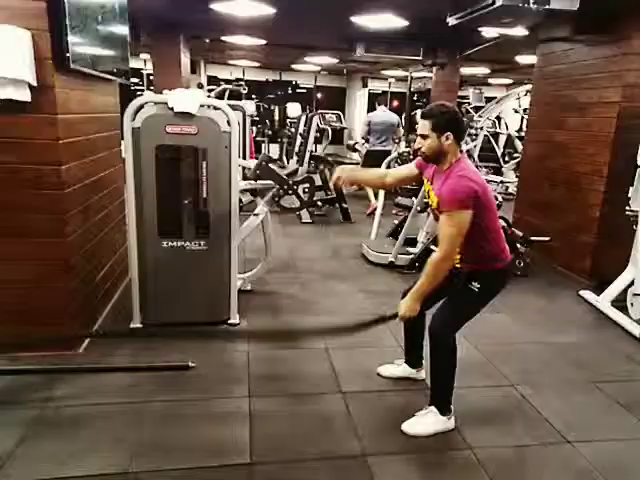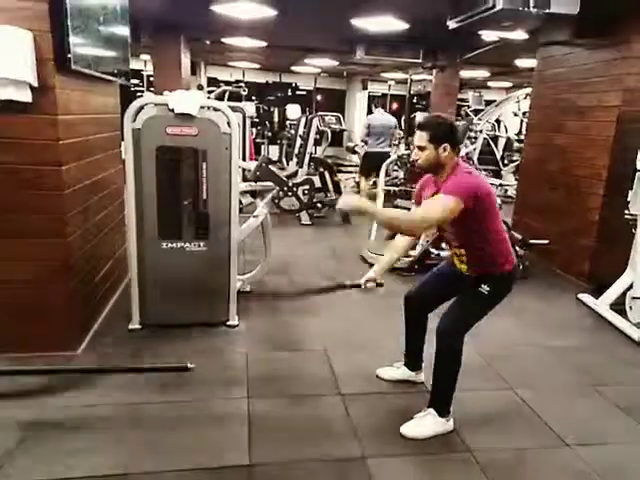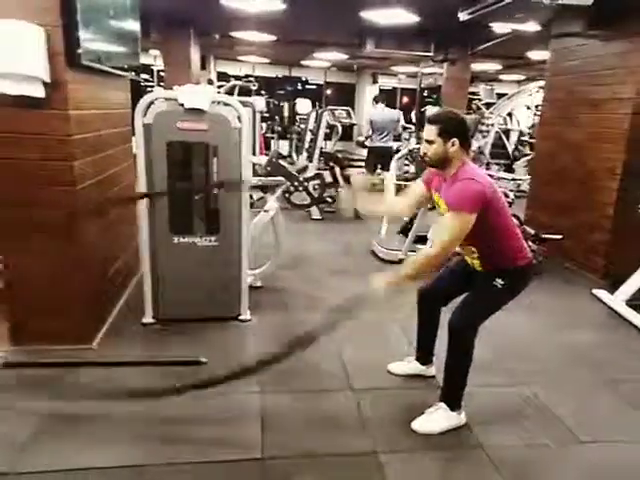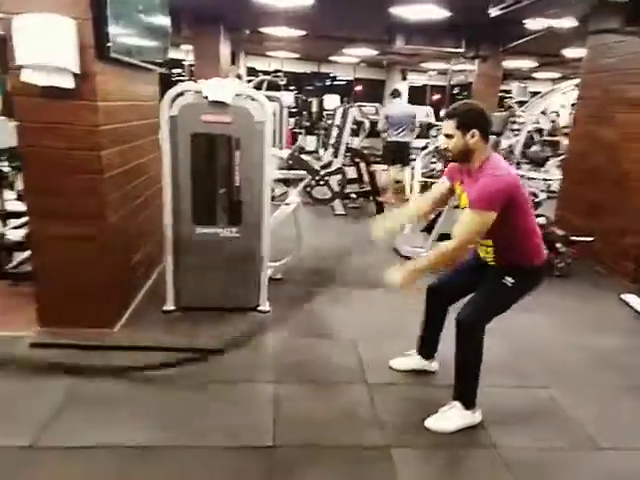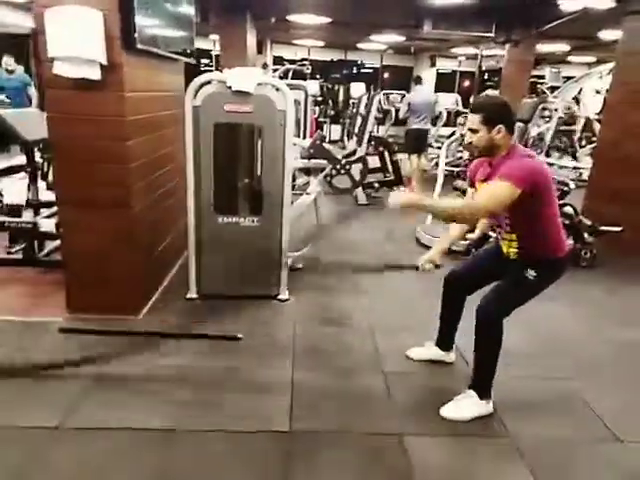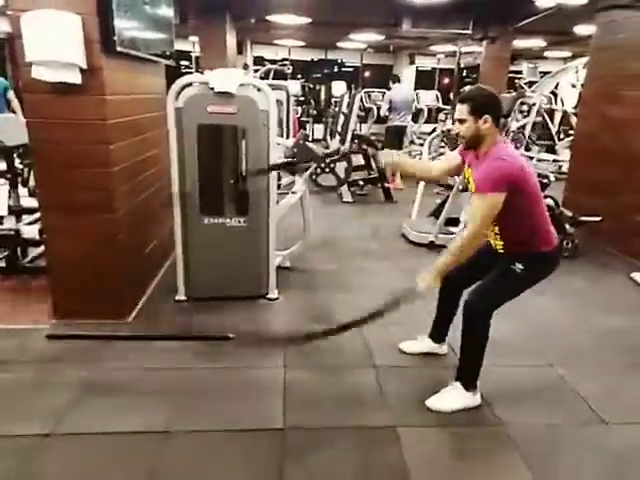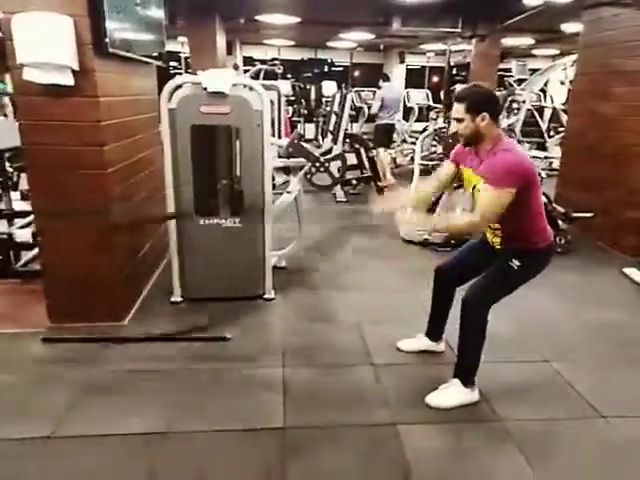
dt=0.3s
person 1, frame 1
left shoulder: (460, 184)
right shoulder: (434, 164)
left elbow: (445, 253)
right elbow: (390, 178)
left wrist: (414, 297)
right wrist: (352, 176)
left hip: (487, 270)
right hip: (461, 261)
left knee: (441, 328)
right knee: (414, 301)
left ankle: (441, 413)
right ankle: (413, 365)
person 1, frame 2
left shoulder: (465, 183)
right shoulder: (430, 180)
left elbow: (420, 225)
right elbow: (410, 231)
left wrist: (363, 206)
right wrist: (380, 267)
left hip: (493, 274)
right hip: (462, 263)
left knee: (448, 330)
right knee: (414, 300)
left ankle: (440, 415)
right ankle: (412, 367)
person 1, frame 3
left shoulder: (469, 188)
right shoulder: (436, 174)
left elbow: (441, 249)
right elbow: (403, 205)
left wrist: (394, 278)
right wrist: (365, 200)
left hip: (509, 268)
right hip: (476, 258)
left knee: (462, 324)
right knee: (429, 295)
left ankle: (451, 409)
right ankle: (424, 361)
person 1, frame 4
left shoulder: (494, 182)
right shoulder: (459, 167)
left elbow: (459, 245)
right elbow: (429, 202)
left wrist: (412, 271)
right wrist: (393, 219)
left hip: (523, 266)
right hip: (490, 254)
left knee: (470, 319)
right knee: (438, 292)
left ankle: (466, 408)
right ankle: (425, 356)
person 1, frame 5
left shoulder: (522, 167)
right shoulder: (482, 162)
left elbow: (475, 210)
right elbow: (468, 214)
left wrist: (415, 201)
right wrist: (439, 247)
left hip: (544, 258)
right hip: (509, 246)
left knee: (489, 311)
right knee: (455, 282)
left ankle: (480, 397)
right ankle: (443, 347)
person 1, frame 6
left shoulder: (496, 166)
right shoulder: (473, 149)
left elbow: (475, 233)
right elbow: (435, 170)
left wrist: (435, 271)
right wrist: (398, 162)
left hip: (534, 253)
right hip: (503, 241)
left knee: (477, 305)
right knee: (453, 279)
left ankle: (467, 389)
right ankle: (436, 340)
person 1, frame 7
left shoulder: (507, 161)
right shoulder: (468, 147)
left elbow: (479, 220)
right elbow: (435, 183)
left wrist: (423, 221)
right wrist: (399, 200)
left hip: (529, 249)
right hip: (498, 238)
left knee: (475, 300)
right knee: (447, 274)
left ankle: (465, 385)
right ankle: (433, 338)
